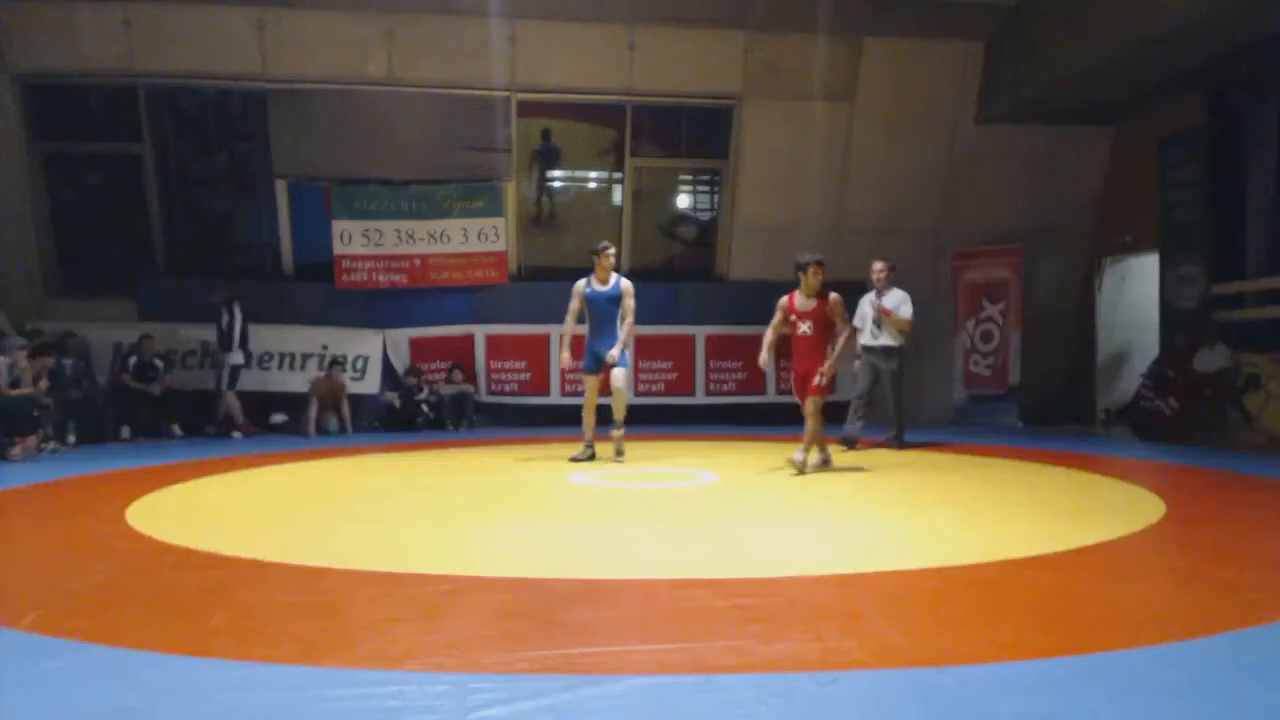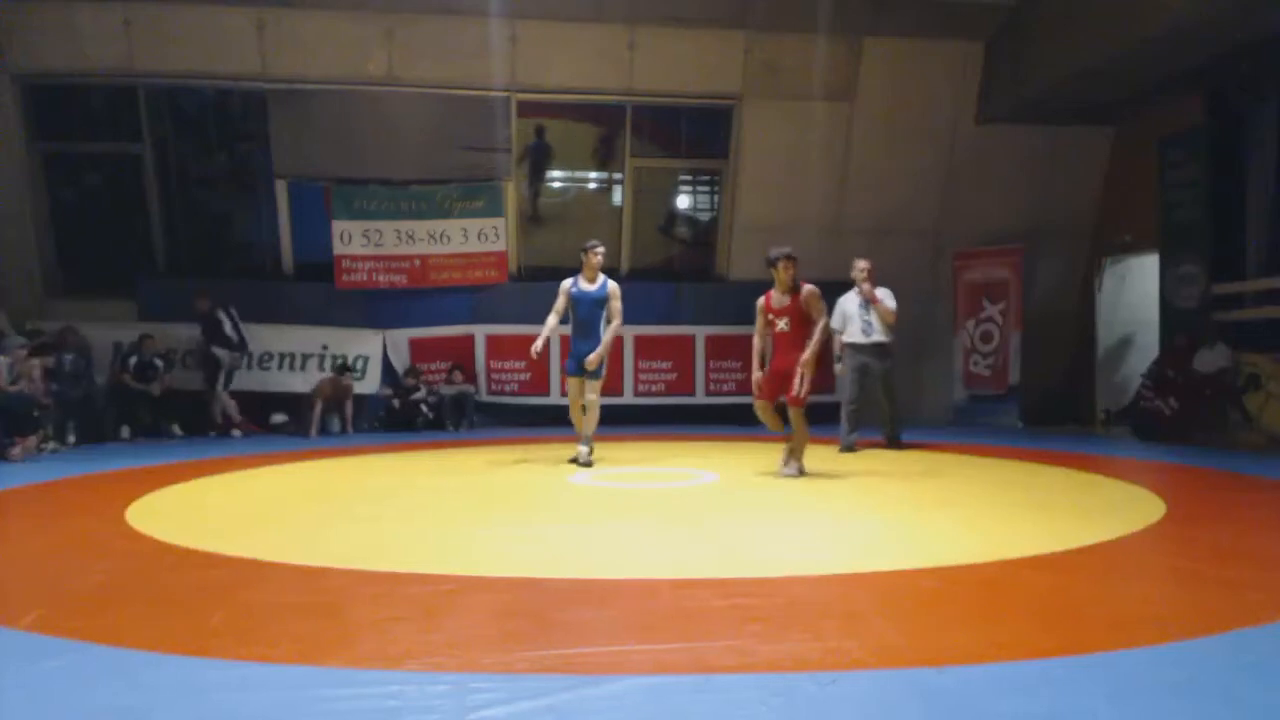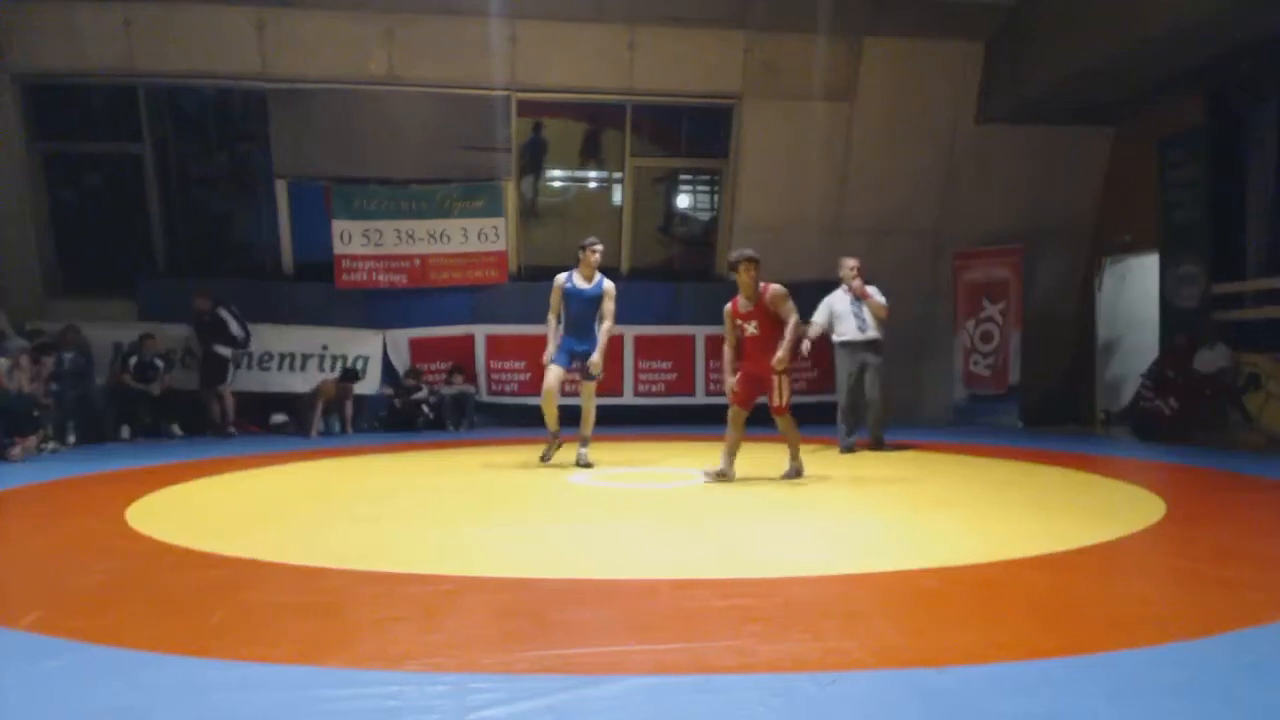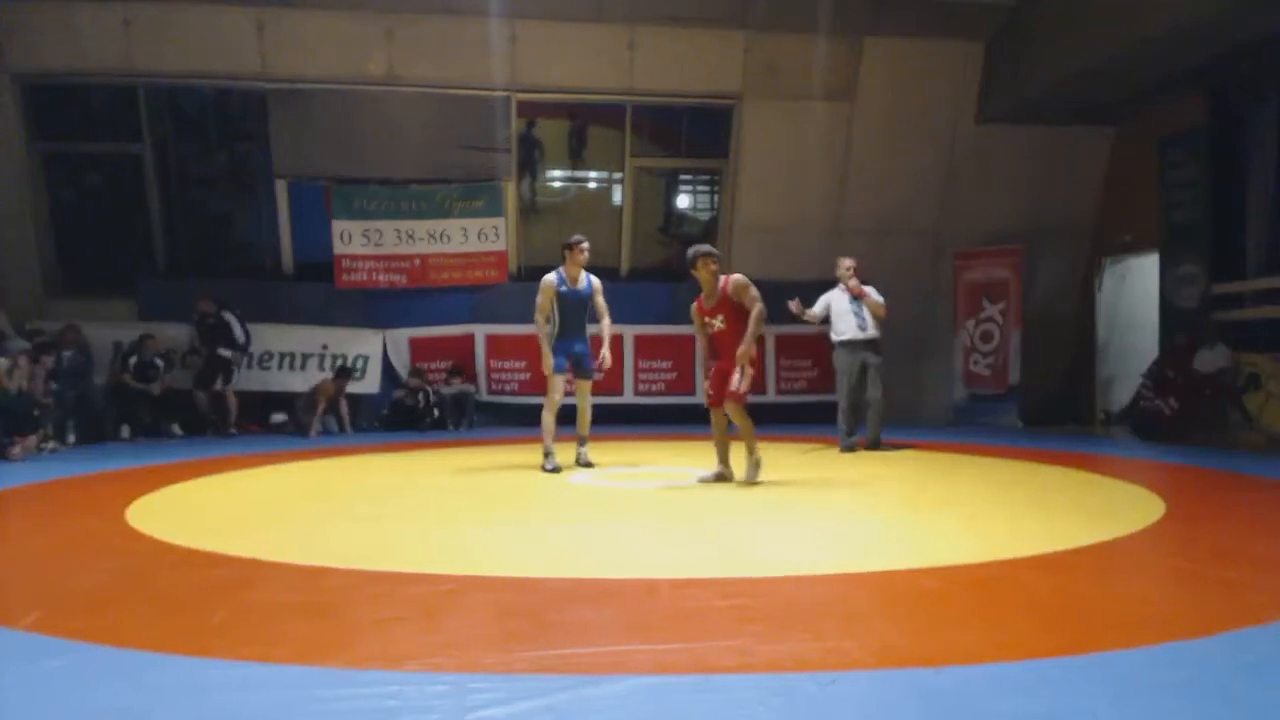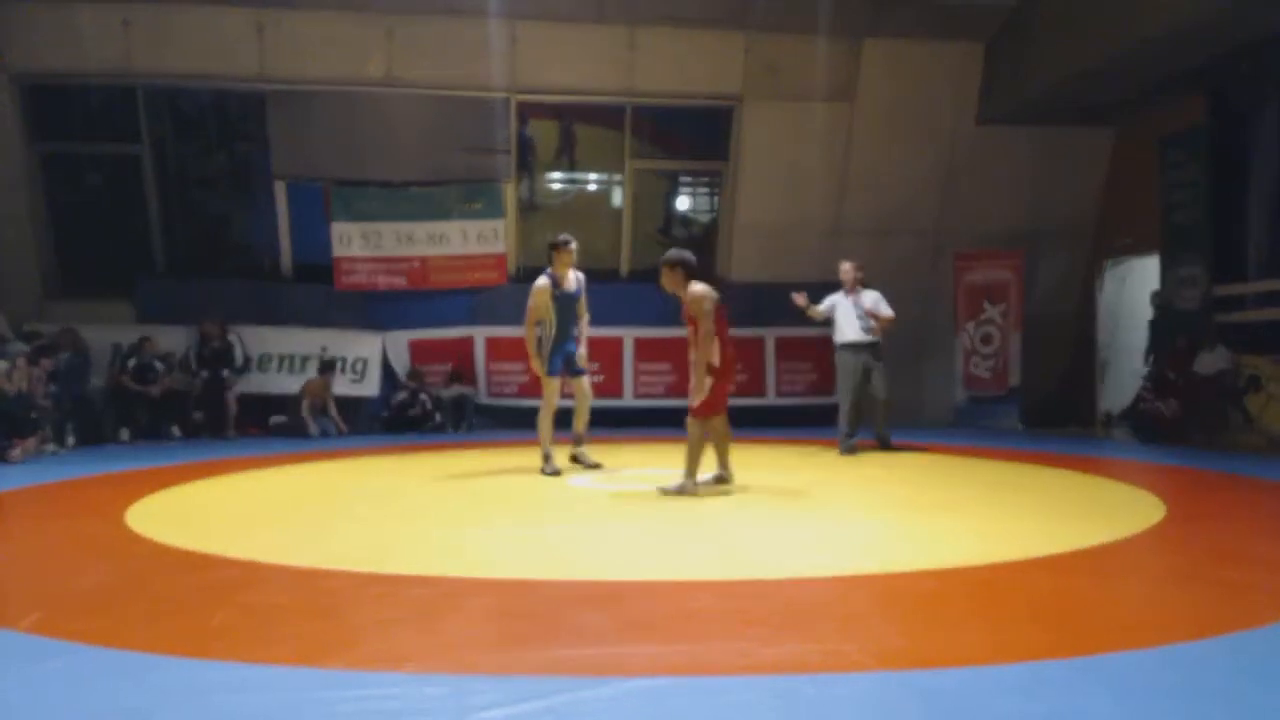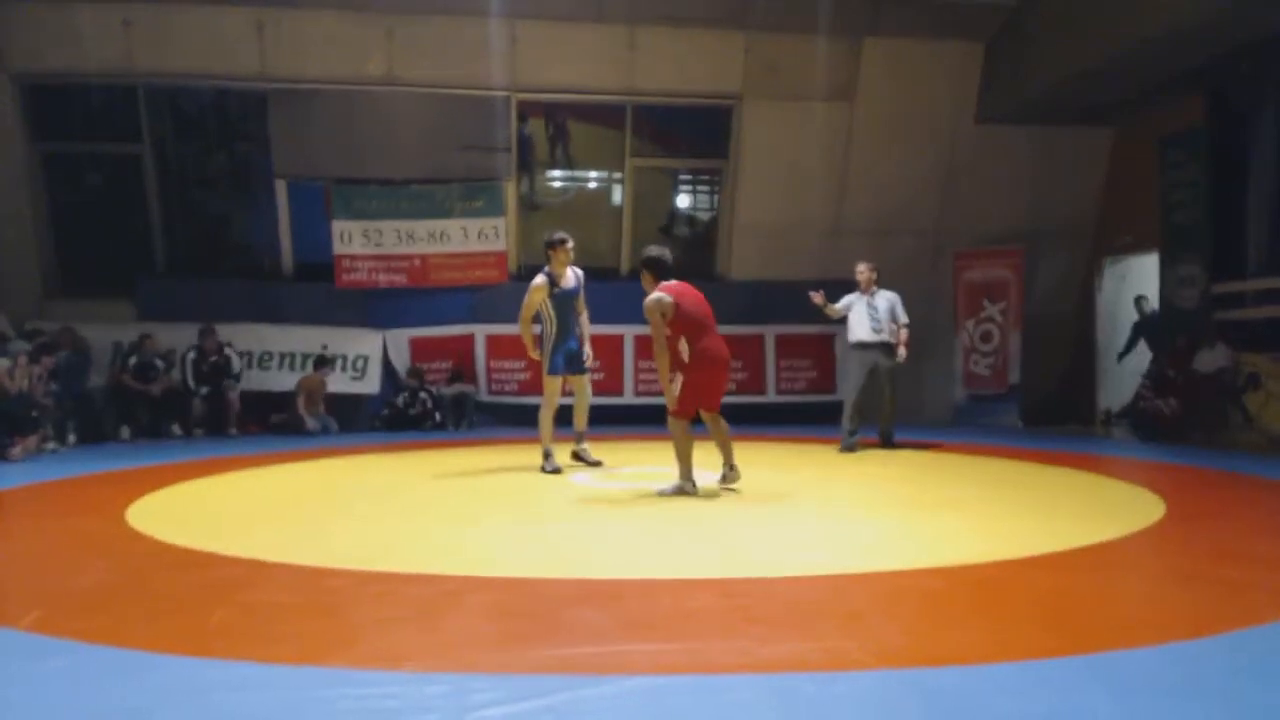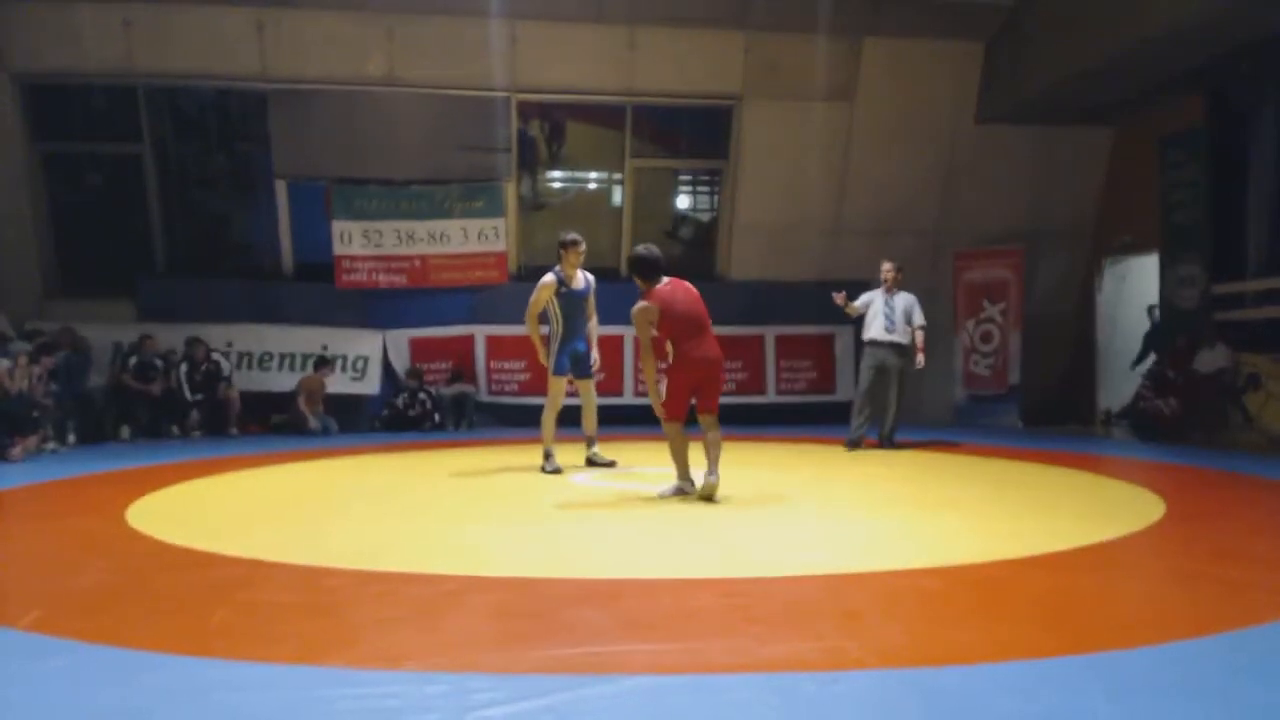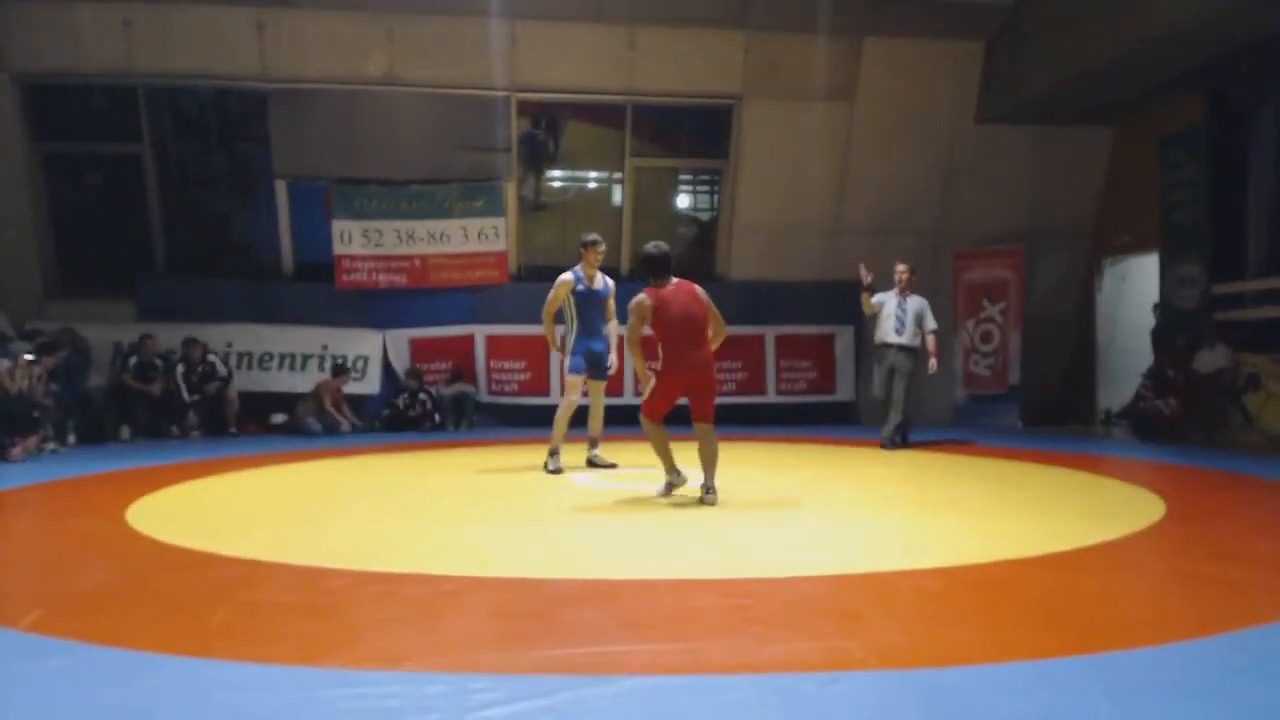
dt=0.3s
person 1, frame 1
left shoulder: (832, 300)
right shoulder: (786, 302)
left elbow: (844, 331)
right elbow: (773, 329)
left wrist: (833, 359)
right wrist: (765, 351)
left hip: (821, 363)
right hip: (799, 364)
left knee: (812, 404)
right knee: (808, 411)
left ankle: (802, 454)
right ankle: (823, 454)
person 1, frame 2
left shoulder: (808, 292)
right shoulder: (763, 302)
left elbow: (822, 321)
right elbow: (759, 335)
left wrist: (812, 350)
right wrist: (756, 368)
left hip: (800, 360)
right hip: (776, 361)
left knee: (795, 410)
right knee: (761, 406)
left ankle: (797, 461)
right ankle: (791, 443)
person 1, frame 3
left shoulder: (774, 293)
right shoulder: (731, 309)
left elbow: (793, 319)
right elbow: (729, 344)
left wrist: (785, 349)
right wrist: (728, 375)
left hip: (774, 365)
right hip: (748, 366)
left knee: (782, 416)
right knee: (735, 414)
left ankle: (796, 461)
right ankle: (726, 468)
person 1, frame 4
left shoulder: (737, 283)
right shoulder: (697, 307)
left elbow: (758, 309)
right elbow: (703, 342)
left wrist: (748, 343)
right wrist: (706, 375)
left hip: (742, 356)
right hip: (719, 360)
left knee: (732, 406)
right knee: (716, 413)
left ankle: (753, 455)
right ankle: (723, 467)
person 1, frame 5
left shoulder: (698, 293)
right shoulder: (688, 301)
left elbow: (706, 331)
left wrist: (700, 370)
right wrist: (694, 377)
left hip: (715, 364)
right hip: (714, 364)
left knee: (695, 418)
right knee: (716, 418)
left ankle: (689, 481)
right ankle: (724, 471)
person 1, frame 6
left shoulder: (654, 301)
right shoulder: (688, 289)
left elbow: (660, 345)
left wrist: (665, 385)
left hip: (695, 360)
right hip: (720, 355)
left knee: (678, 418)
right knee: (711, 412)
left ankle: (686, 481)
right ankle: (729, 466)
person 1, frame 7
left shoulder: (642, 307)
right shoulder: (686, 286)
left elbow: (647, 352)
left wrist: (653, 392)
left hip: (684, 363)
right hip: (712, 357)
left knee: (672, 421)
right knee: (709, 419)
left ankle: (684, 481)
right ankle: (712, 473)
person 1, frame 8
left shoulder: (641, 301)
right shoulder: (696, 290)
left elbow: (633, 344)
right elbow: (720, 329)
left wrist: (641, 372)
left hip: (672, 368)
right hip: (703, 366)
left knee: (649, 417)
right knee: (704, 426)
left ankle: (673, 474)
right ankle: (709, 487)
person 2, frame 1
left shoulder: (624, 284)
right shoulder: (581, 286)
left elbow: (629, 320)
right elbow: (571, 318)
left wrist: (618, 348)
right wrist: (565, 348)
left hip: (615, 346)
right hip: (592, 347)
left knee: (619, 387)
right knee: (589, 398)
left ankle: (618, 430)
right ankle: (588, 447)
person 2, frame 2
left shoulder: (610, 287)
right shoulder: (568, 285)
left elbow: (616, 322)
right elbow: (555, 314)
left wrist: (599, 352)
right wrist: (542, 338)
left hip: (596, 349)
right hip: (575, 348)
left knee: (591, 399)
right knee: (574, 400)
left ankle: (583, 449)
right ankle: (587, 444)
person 2, frame 3
left shoulder: (606, 285)
right shoulder: (562, 279)
left elbow: (607, 322)
right elbow: (553, 313)
left wrist: (599, 353)
right wrist: (551, 344)
left hip: (590, 346)
right hip: (565, 342)
left knee: (588, 400)
right knee: (549, 389)
left ankle: (582, 451)
right ankle: (554, 436)
person 2, frame 4
left shoulder: (594, 282)
right shoulder: (551, 281)
left elbow: (604, 317)
right elbow: (540, 318)
left wrist: (606, 347)
right wrist: (546, 352)
left hip: (581, 344)
right hip: (558, 345)
left knee: (585, 399)
right knee: (554, 399)
left ankle: (581, 450)
right ankle: (548, 455)
person 2, frame 5
left shoulder: (579, 278)
right shoulder: (543, 284)
right elbow: (530, 323)
left wrist: (583, 345)
right wrist: (533, 356)
left hip: (571, 343)
right hip: (551, 346)
left knee: (585, 397)
right knee: (550, 402)
left ankle: (578, 450)
right ankle: (547, 458)
person 2, frame 6
left shoulder: (578, 275)
right shoulder: (541, 283)
right elbow: (524, 319)
left wrist: (587, 343)
right wrist: (530, 348)
left hip: (574, 342)
right hip: (553, 344)
left knee: (584, 394)
right knee: (551, 400)
left ankle: (580, 447)
right ankle: (548, 456)
person 2, frame 7
left shoulder: (588, 280)
right shoulder: (549, 281)
left elbow: (591, 316)
right elbow: (531, 316)
left wrist: (594, 348)
right wrist: (540, 349)
left hip: (582, 344)
right hip: (561, 345)
left knee: (590, 399)
right knee: (555, 401)
left ankle: (592, 453)
right ankle: (548, 456)
person 2, frame 8
left shoulder: (608, 284)
right shoulder: (567, 280)
left elbow: (611, 319)
right elbow: (547, 313)
left wrist: (613, 351)
right wrist: (554, 345)
left hip: (600, 345)
right hip: (577, 345)
left knee: (598, 400)
right knee: (572, 398)
left ankle: (593, 453)
right ankle: (553, 454)
person 3, frame 1
left shoulder: (901, 297)
right shoulder: (865, 299)
left elbow: (906, 326)
left wrist: (886, 312)
right wrist: (857, 355)
left hip: (890, 354)
right hip: (867, 354)
left knee: (894, 398)
right knee: (859, 394)
left ankle: (895, 438)
right ankle: (850, 436)
person 3, frame 2
left shoulder: (884, 294)
right shoulder: (844, 300)
left elbow: (891, 318)
right elbow: (837, 331)
left wrist: (873, 299)
right wrist: (838, 358)
left hip: (879, 351)
right hip: (853, 352)
left knee: (887, 397)
right knee: (849, 397)
left ankle: (893, 437)
right ankle: (848, 440)
person 3, frame 3
left shoulder: (872, 291)
right shoulder: (832, 299)
left elbow: (883, 313)
right elbow: (818, 323)
left wrist: (863, 294)
right wrist: (808, 339)
left hip: (871, 349)
right hip: (847, 350)
left knee: (873, 396)
right knee: (846, 397)
left ankle: (876, 438)
right ankle: (846, 441)
person 3, frame 4
left shoulder: (869, 291)
right shoulder: (831, 297)
left elbow: (882, 312)
right elbow: (815, 315)
left wrist: (861, 294)
right wrist: (801, 311)
left hip: (871, 348)
right hip: (846, 349)
left knee: (874, 396)
right knee: (847, 396)
left ankle: (873, 439)
right ankle: (847, 440)
person 3, frame 5
left shoulder: (874, 296)
right shoulder: (836, 299)
left elbow: (890, 320)
right elbow: (820, 313)
left wrist: (876, 316)
right wrist: (807, 306)
left hip: (873, 351)
right hip: (848, 352)
left knee: (880, 396)
right knee: (848, 398)
left ankle: (882, 438)
right ankle: (847, 442)
person 3, frame 6
left shoulder: (891, 297)
right shoulder: (851, 299)
left elbow: (903, 324)
right elbow: (836, 311)
left wrist: (902, 344)
right wrist: (824, 304)
left hip: (885, 351)
right hip: (859, 351)
left knee: (888, 396)
right knee: (851, 396)
left ankle: (885, 436)
right ankle: (848, 440)
person 3, frame 7
left shoulder: (909, 299)
right shoulder: (871, 296)
left elbow: (918, 327)
right elbow: (856, 310)
left wrist: (920, 350)
right wrist: (845, 304)
left hip: (897, 351)
right hip: (873, 349)
left knee: (894, 397)
right knee: (863, 391)
left ankle: (886, 437)
right ankle: (857, 436)
person 3, frame 8
left shoulder: (921, 303)
right shoulder: (883, 298)
left elbow: (929, 332)
right elbow: (868, 308)
left wrist: (932, 355)
right wrist: (866, 288)
left hip: (907, 354)
right hip: (884, 352)
left knee: (899, 398)
right knee: (881, 394)
left ankle: (888, 436)
right ankle: (901, 428)
